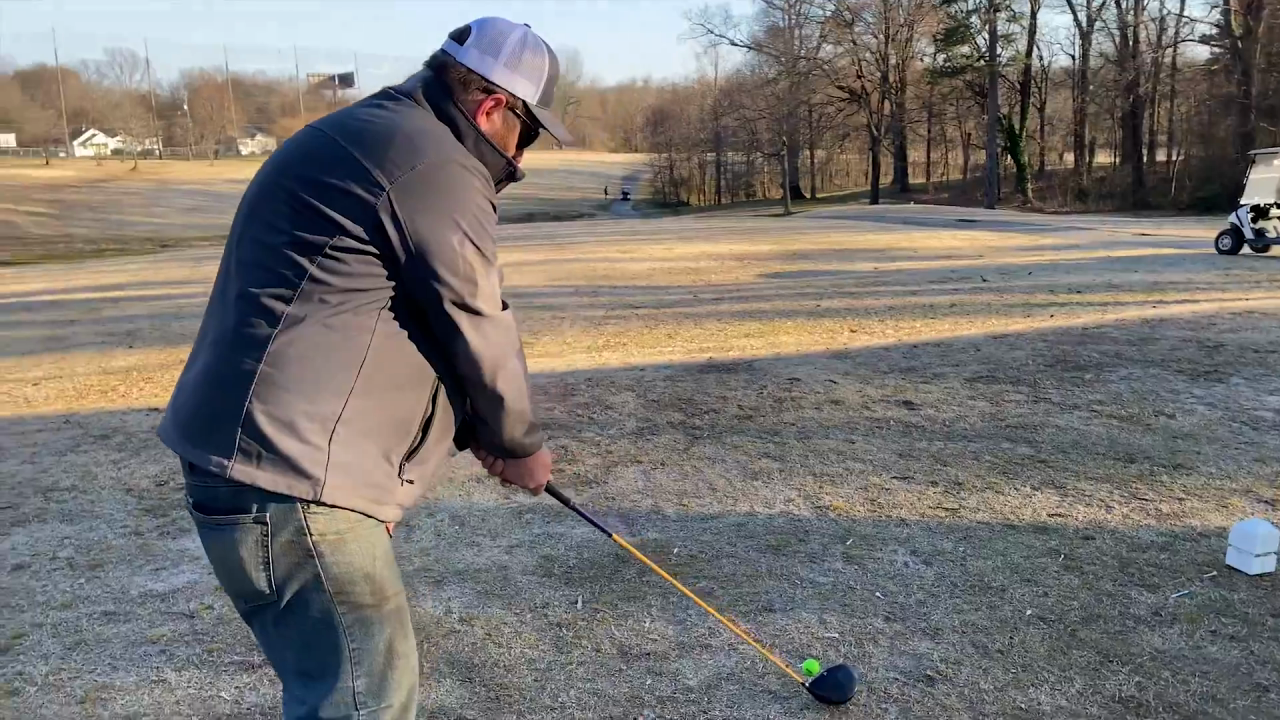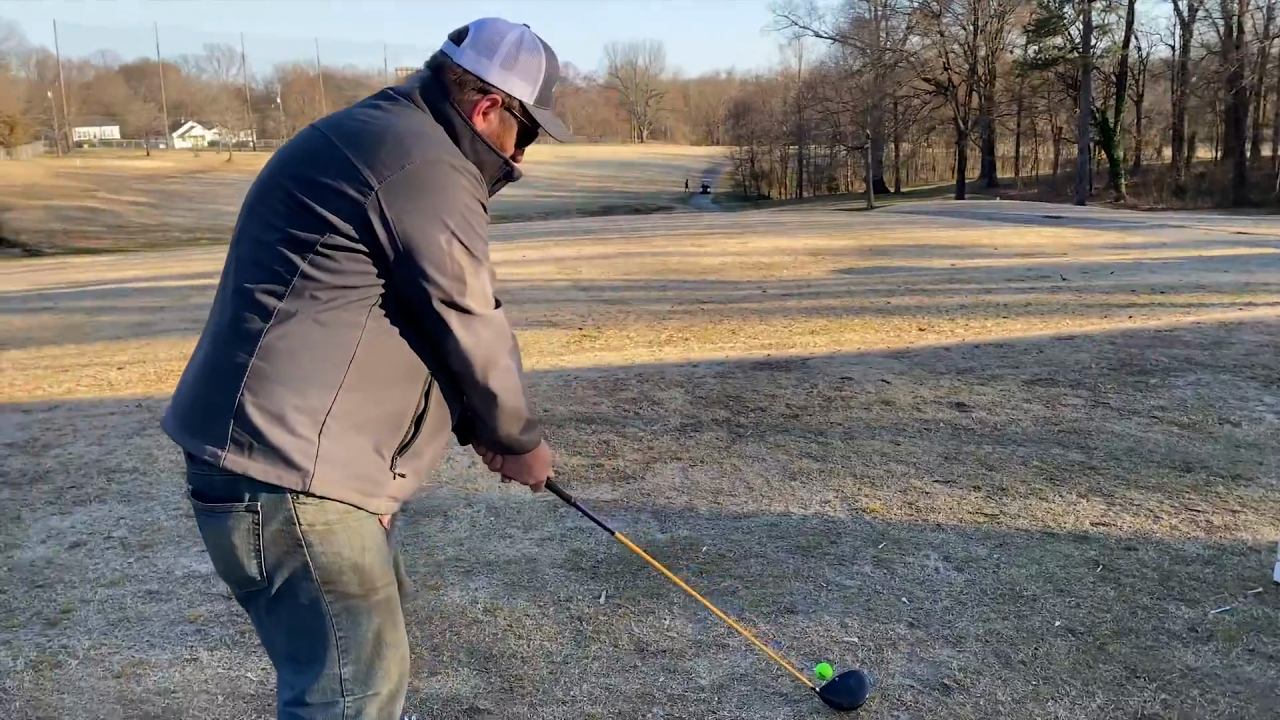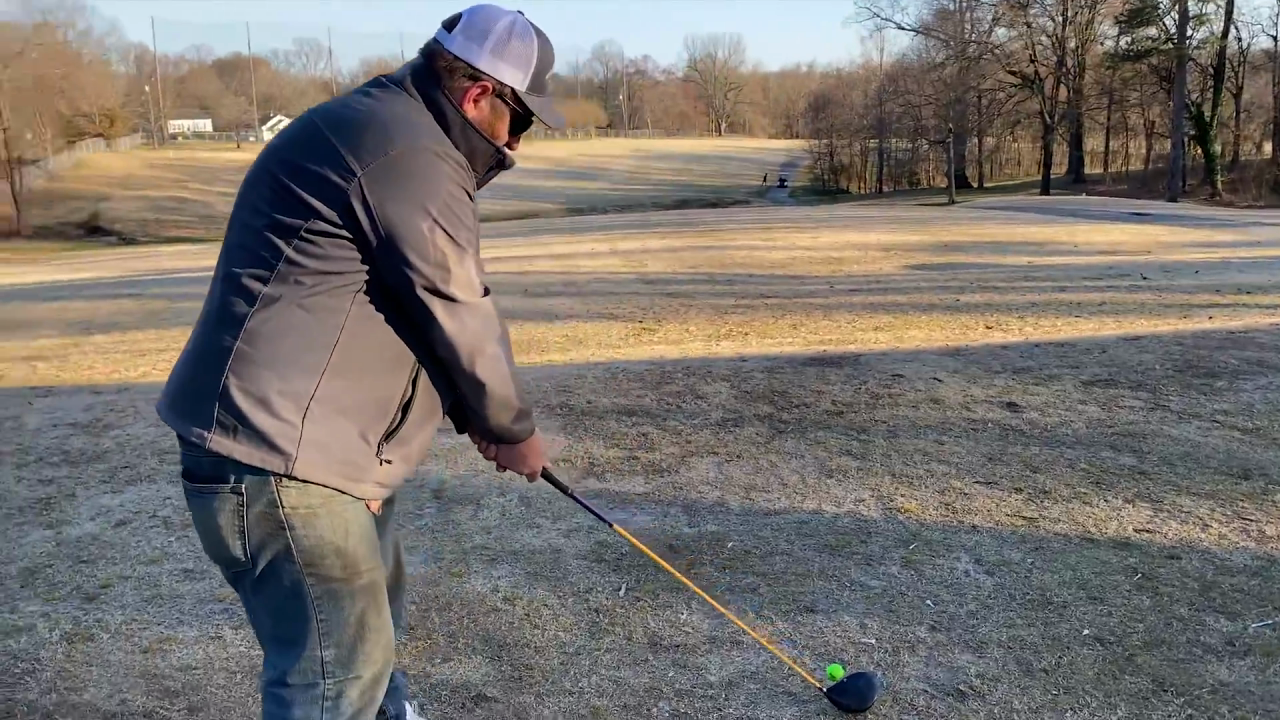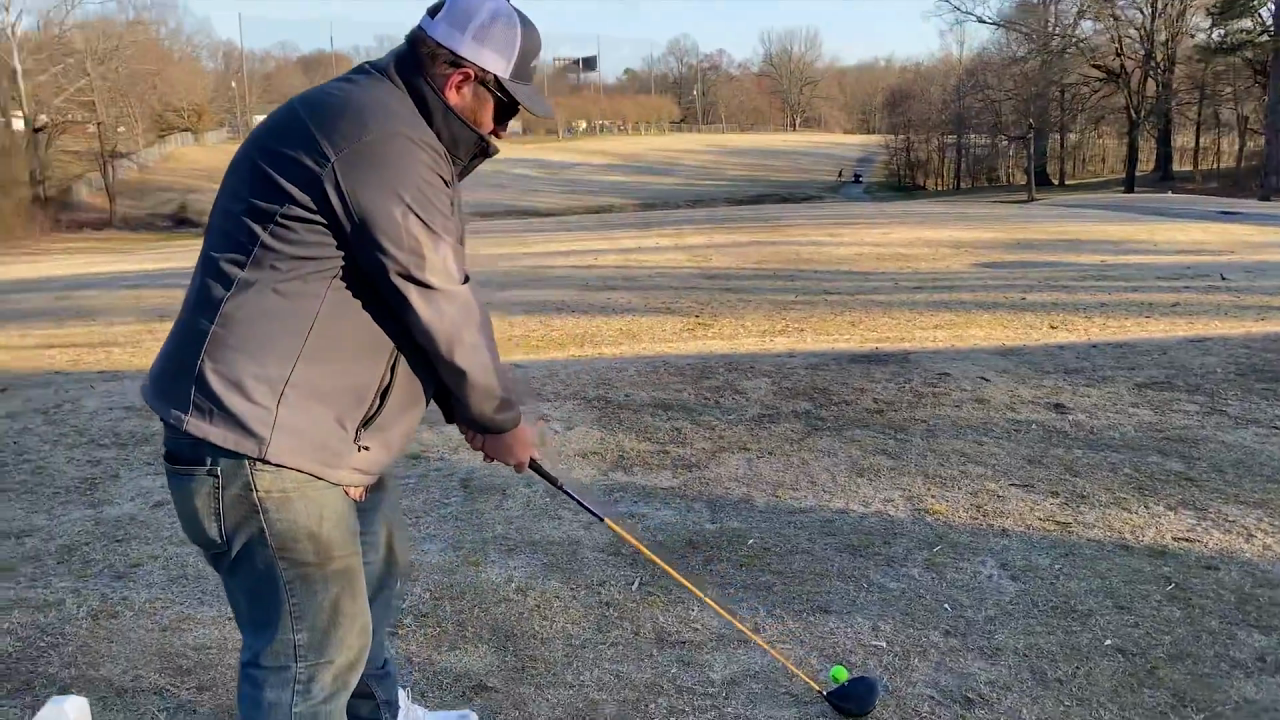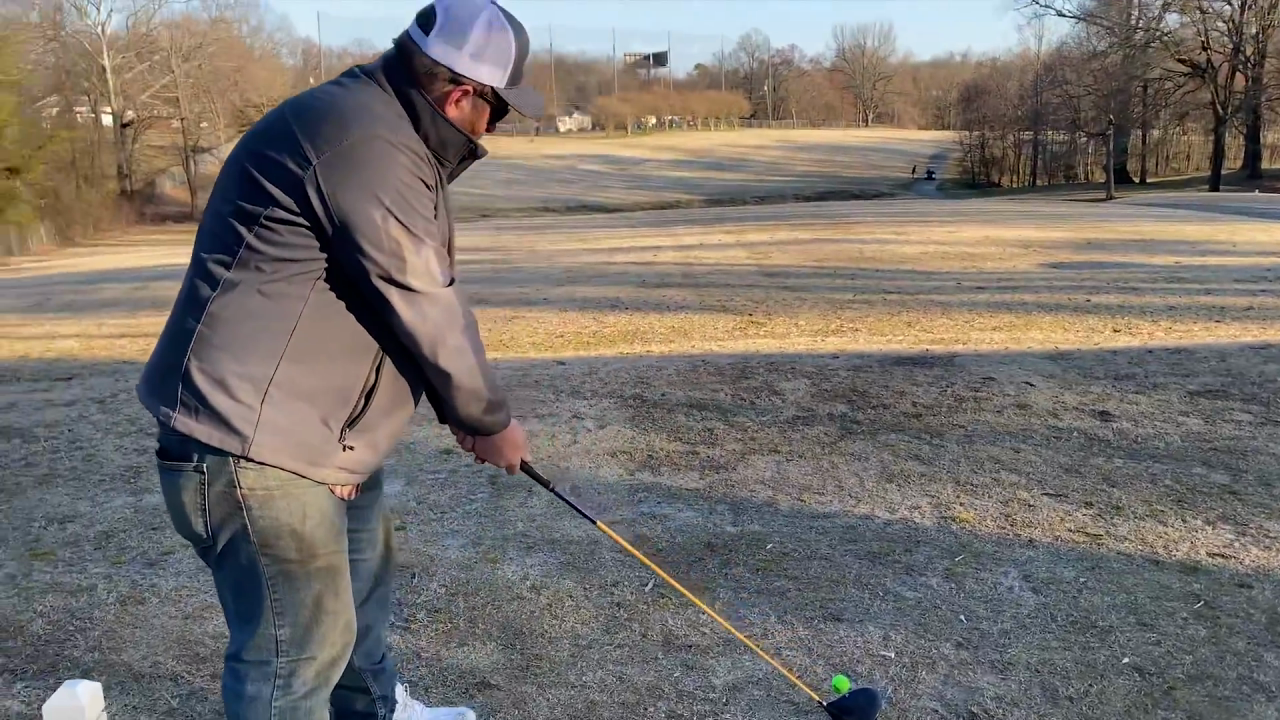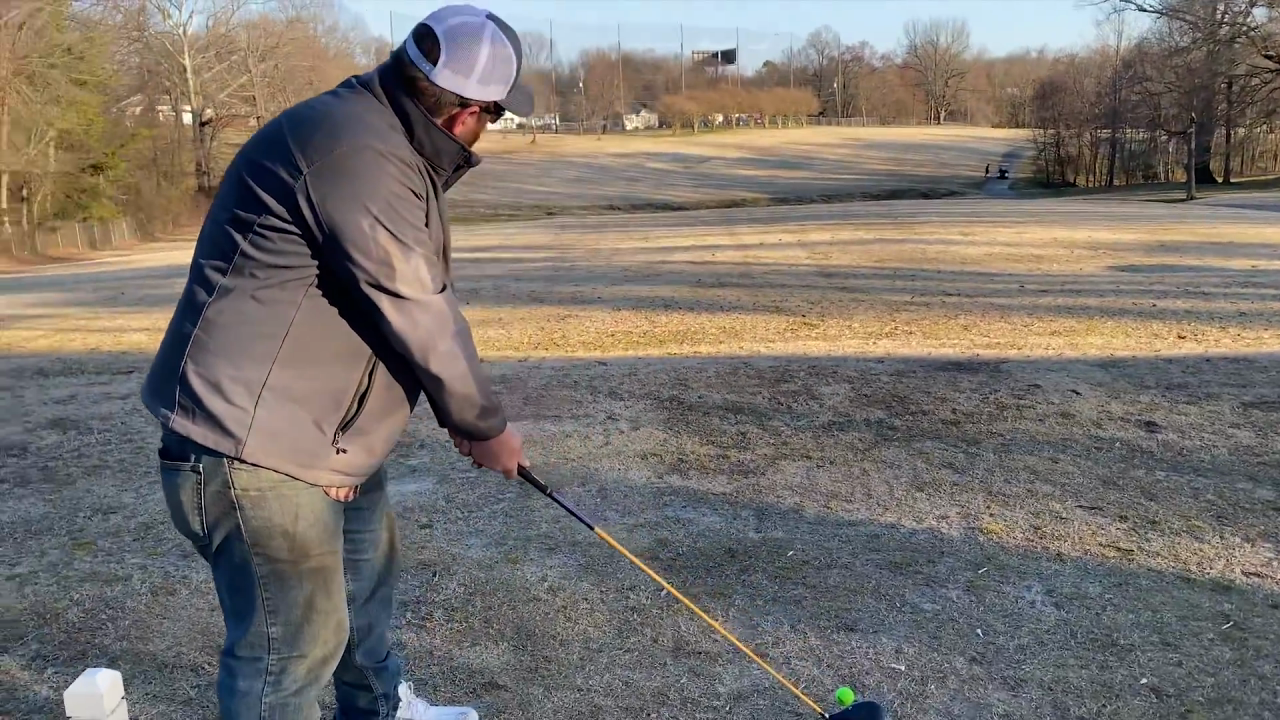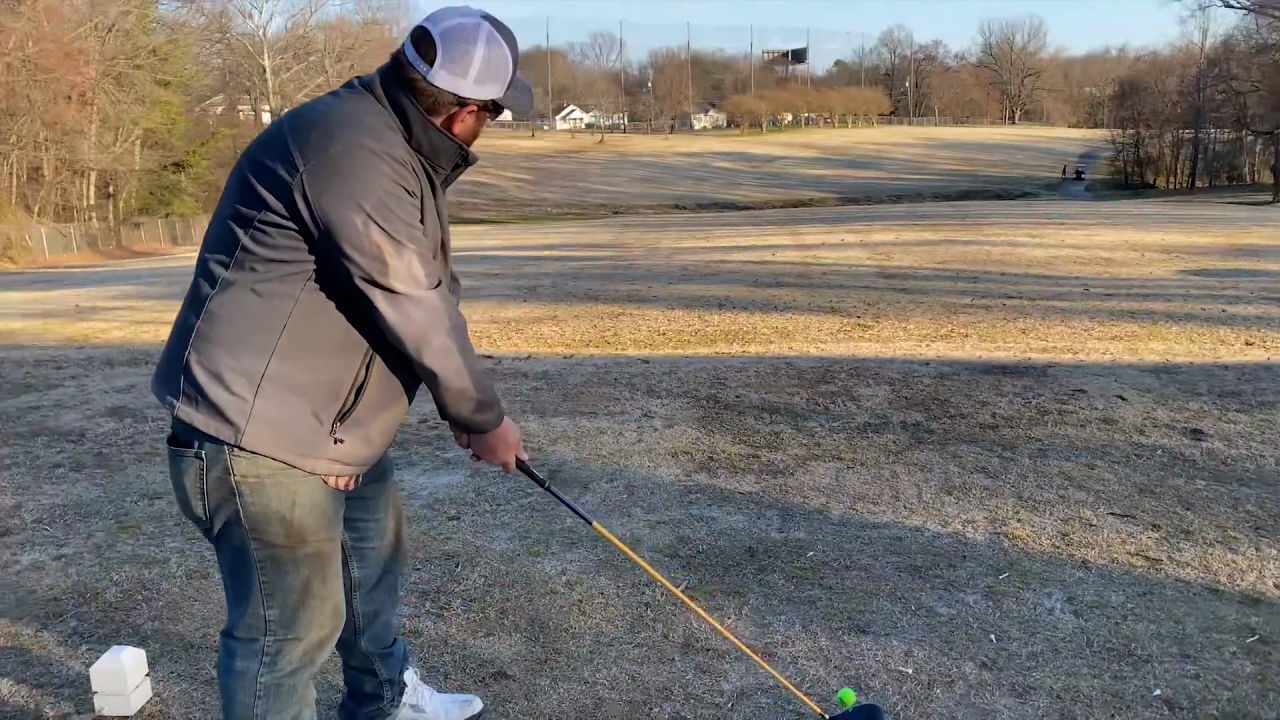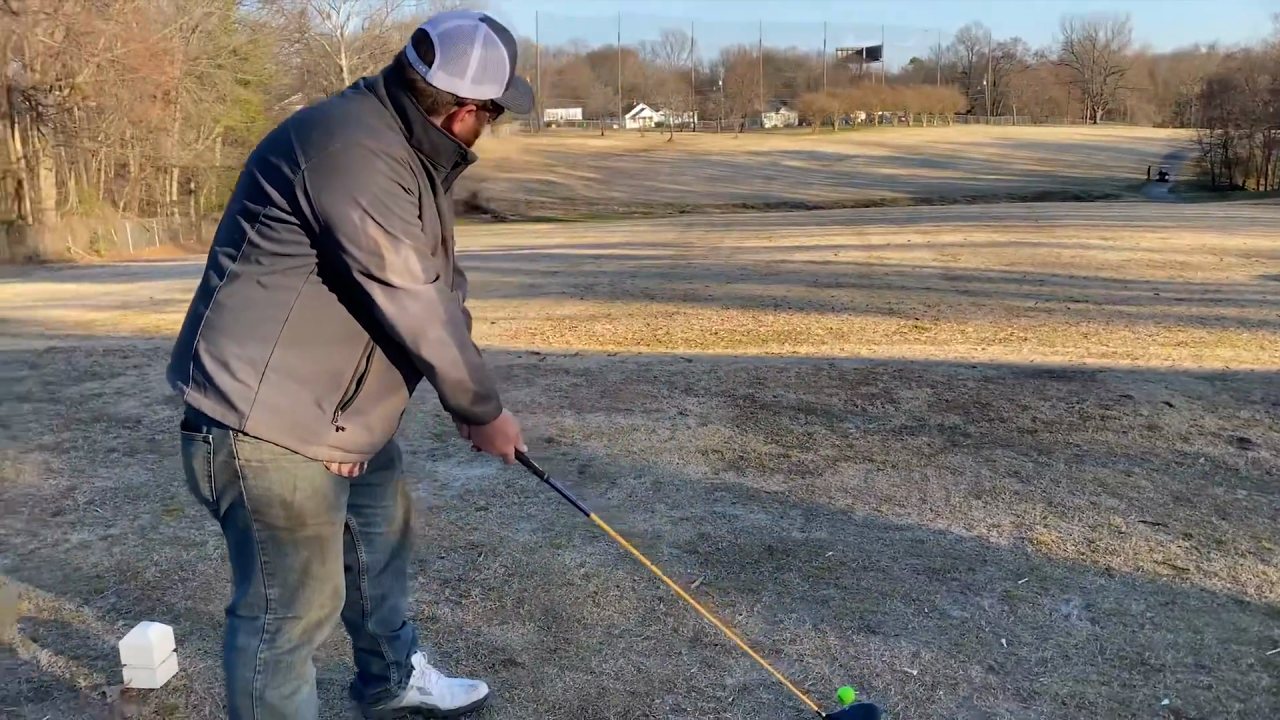
dt=0.3s
person 1, frame 1
right shoulder: (436, 168)
right elbow: (477, 331)
left wrist: (476, 433)
right wrist: (519, 442)
left hip: (269, 454)
right hip: (291, 477)
person 1, frame 2
right shoulder: (426, 167)
right elbow: (469, 329)
left wrist: (477, 427)
right wrist: (518, 440)
left hip: (288, 451)
right hip: (288, 469)
left knee: (370, 624)
person 1, frame 3
left shoulder: (380, 127)
right shoulder: (411, 154)
left elbow: (426, 308)
right elbow: (458, 318)
left wrist: (476, 417)
right wrist: (513, 429)
left hip: (303, 438)
right hip: (279, 454)
left knee: (370, 608)
person 1, frame 4
left shoulder: (378, 118)
right shoulder: (386, 140)
left elbow: (419, 298)
right elbow: (437, 306)
left wrist: (463, 408)
right wrist: (499, 418)
left hip: (309, 426)
right hip: (263, 443)
left knee: (364, 582)
right knee: (311, 654)
person 1, frame 5
left shoulder: (381, 129)
right shoulder: (367, 144)
left elbow: (422, 297)
right elbow: (425, 310)
left wrist: (461, 409)
right wrist: (490, 421)
left hip: (317, 426)
right hip: (253, 440)
left knee: (360, 577)
right knee: (297, 647)
person 1, frame 6
left shoulder: (387, 142)
right shoulder: (358, 155)
left elbow: (423, 303)
right elbow: (416, 317)
left wrist: (463, 413)
right wrist: (485, 425)
left hip: (323, 428)
right hip: (256, 444)
left knee: (365, 572)
right knee: (291, 647)
person 1, frame 7
left shoulder: (395, 145)
right shoulder: (353, 152)
left elbow: (433, 294)
right elbow: (413, 313)
left wrist: (467, 407)
right wrist: (484, 419)
left hip: (331, 419)
right hip: (260, 432)
left knee: (373, 556)
right knee: (288, 630)
person 1, frame 8
left shoulder: (405, 145)
right shoulder: (353, 149)
left elbow: (440, 289)
right elbow: (412, 306)
left wrist: (471, 400)
right wrist: (484, 410)
left hip: (341, 409)
right hip: (269, 421)
left knee: (381, 541)
right knee: (288, 610)
